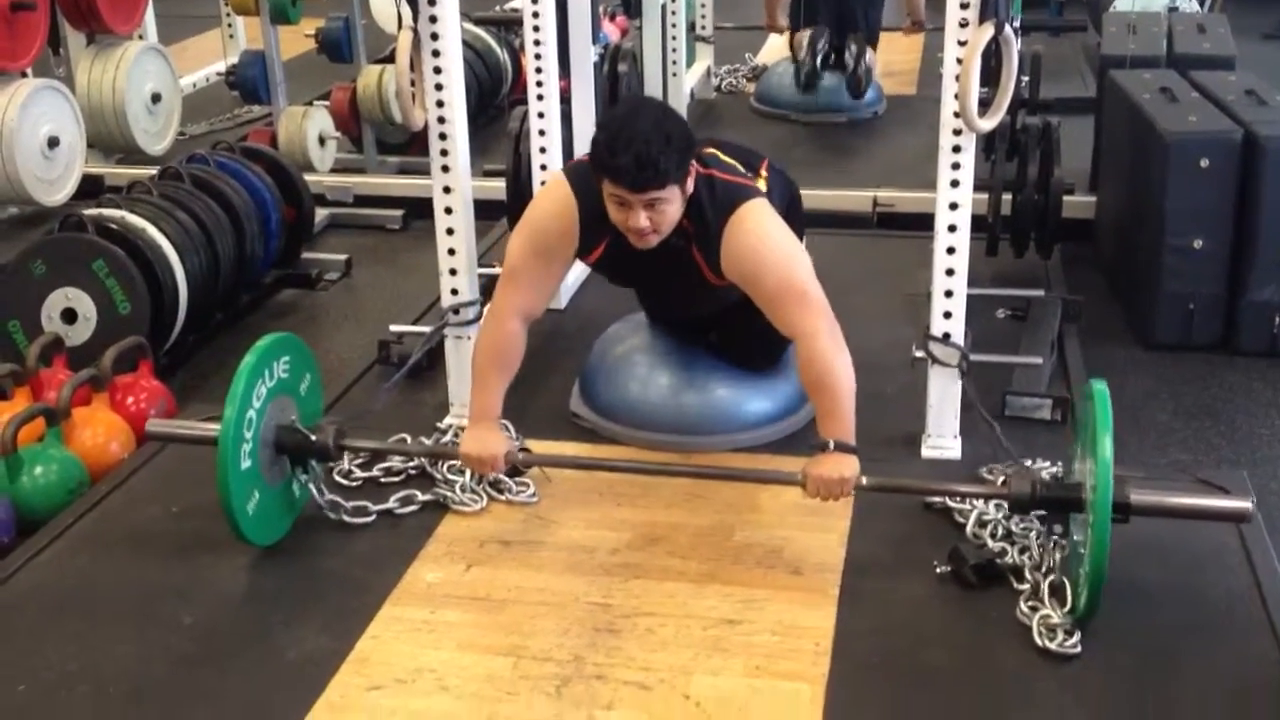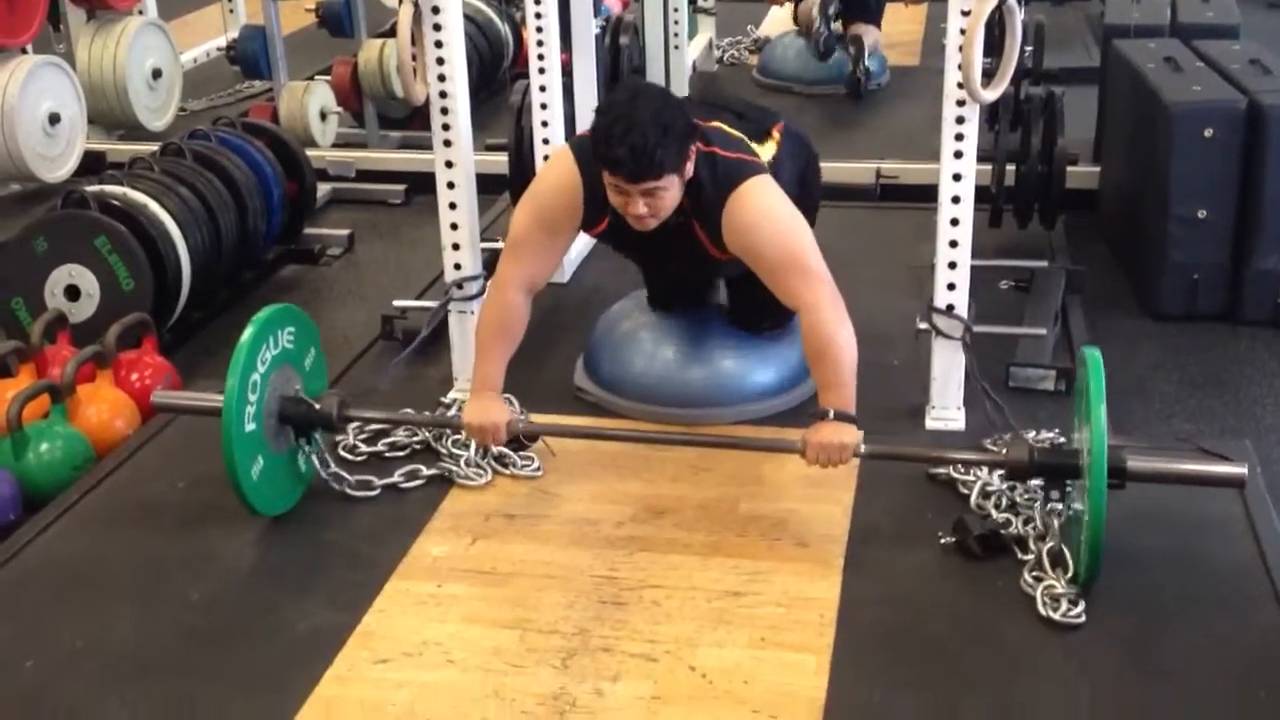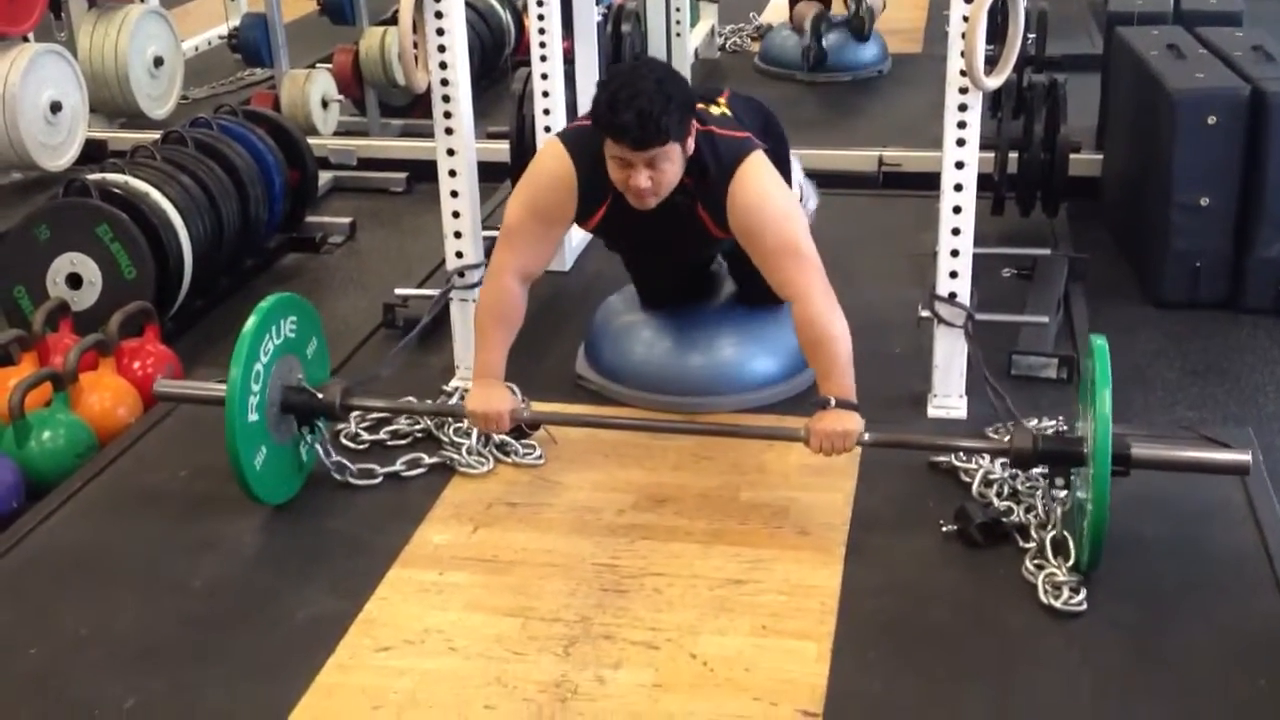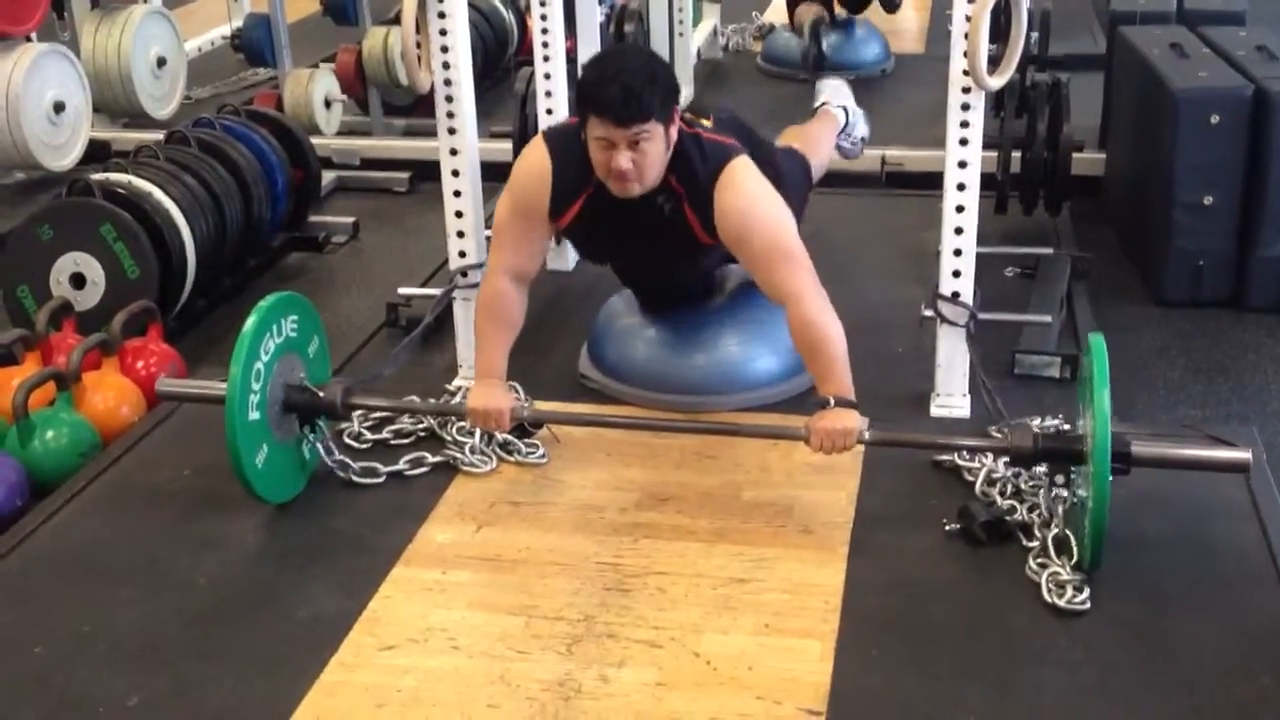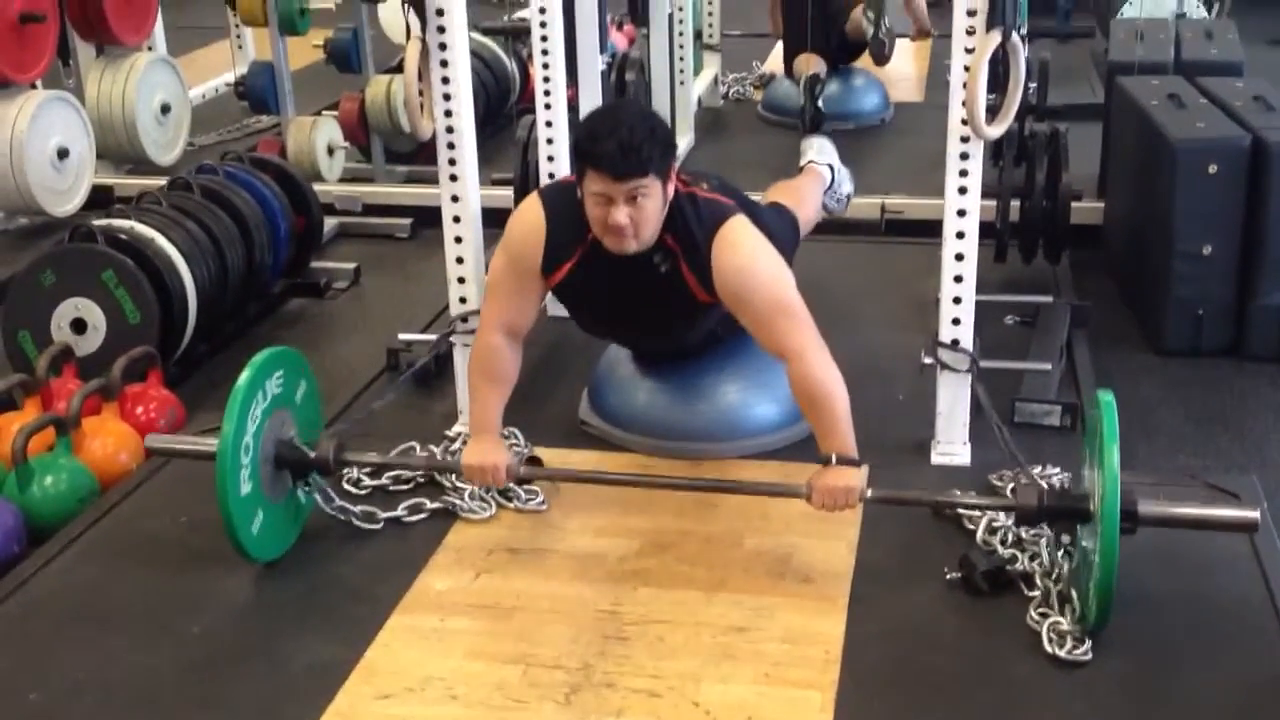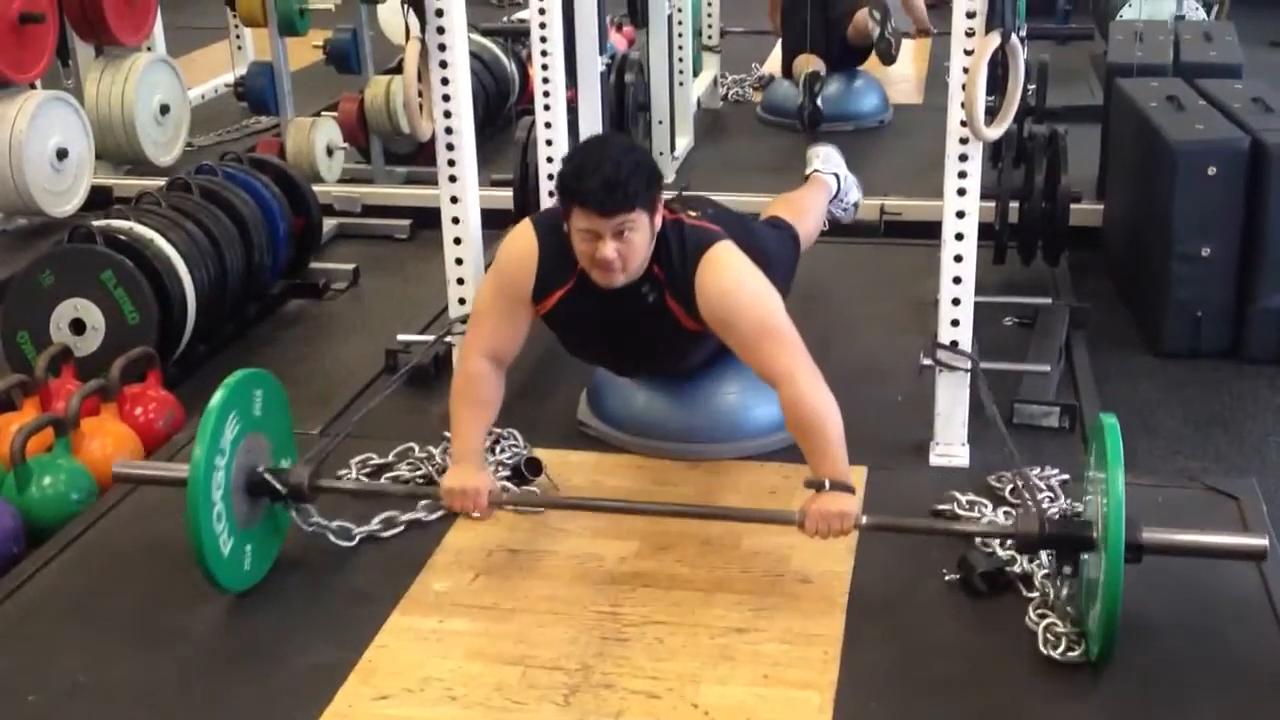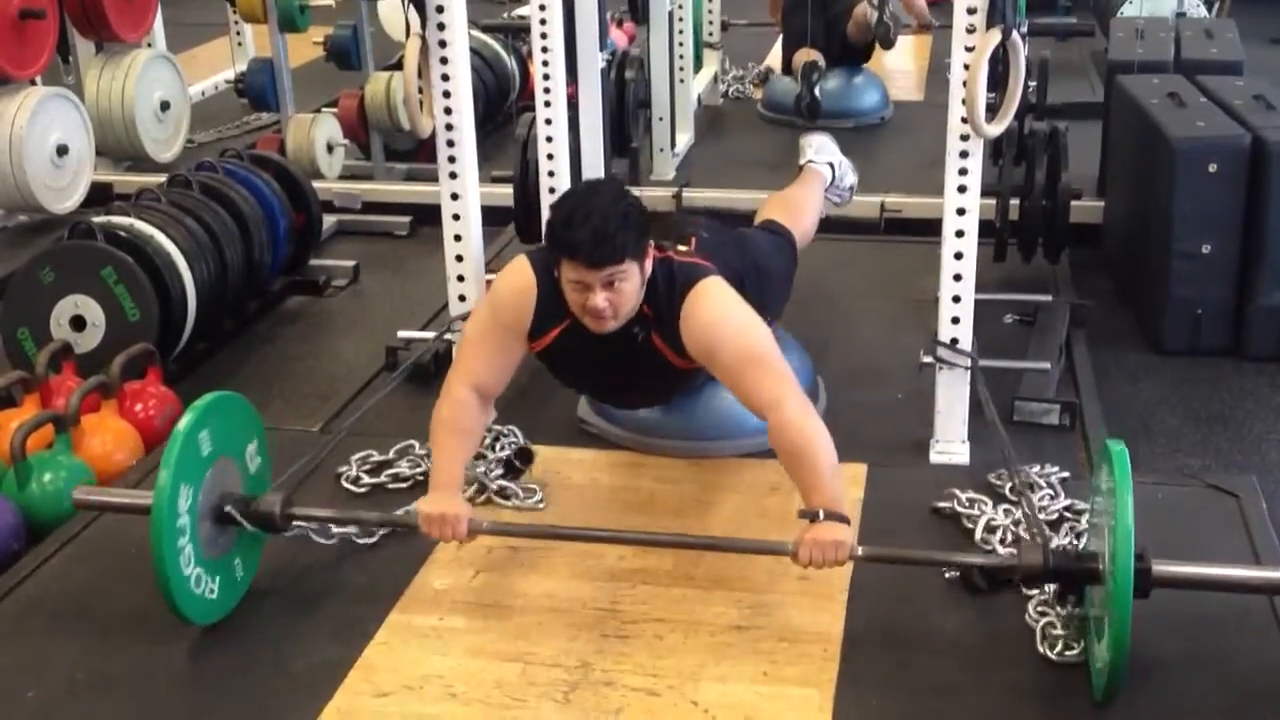
dt=0.3s
person 1, frame 1
left shoulder: (744, 221)
right shoulder: (566, 201)
left elbow: (816, 331)
right elbow: (511, 312)
left wrist: (838, 447)
right wrist: (483, 422)
left knee: (753, 356)
person 1, frame 2
left shoulder: (746, 195)
right shoulder: (571, 174)
left elbow: (819, 302)
right elbow: (515, 283)
left wrist: (837, 416)
right wrist: (485, 392)
left knee: (760, 319)
right knee: (672, 303)
person 1, frame 3
left shoulder: (743, 172)
right shoulder: (564, 165)
left elbow: (808, 291)
right elbow: (511, 274)
left wrist: (839, 404)
right wrist: (488, 380)
left knee: (761, 298)
right knee: (668, 301)
left ankle: (794, 191)
right ankle: (710, 259)
person 1, frame 4
left shoulder: (729, 179)
right shoulder: (546, 165)
left elbow: (799, 294)
right elbow: (507, 275)
left wrist: (838, 403)
right wrist: (489, 381)
left knee: (792, 169)
right knee: (669, 306)
left ankle: (833, 113)
person 1, frame 5
left shoulder: (726, 239)
right shoulder: (540, 224)
left elbow: (802, 351)
right elbow: (499, 333)
left wrist: (840, 460)
right wrist: (484, 436)
left knee: (779, 224)
left ankle: (820, 170)
person 1, frame 6
left shoulder: (714, 266)
right shoulder: (530, 251)
left elbow: (794, 374)
right elbow: (483, 359)
left wrist: (834, 485)
right wrist: (466, 462)
left knee: (778, 236)
left ankle: (825, 178)
person 1, frame 7
left shoulder: (701, 302)
right shoulder: (526, 288)
left elbow: (785, 405)
right elbow: (467, 389)
left wrist: (827, 516)
right wrist: (444, 491)
left hip: (732, 269)
left knee: (773, 238)
left ankle: (818, 166)
